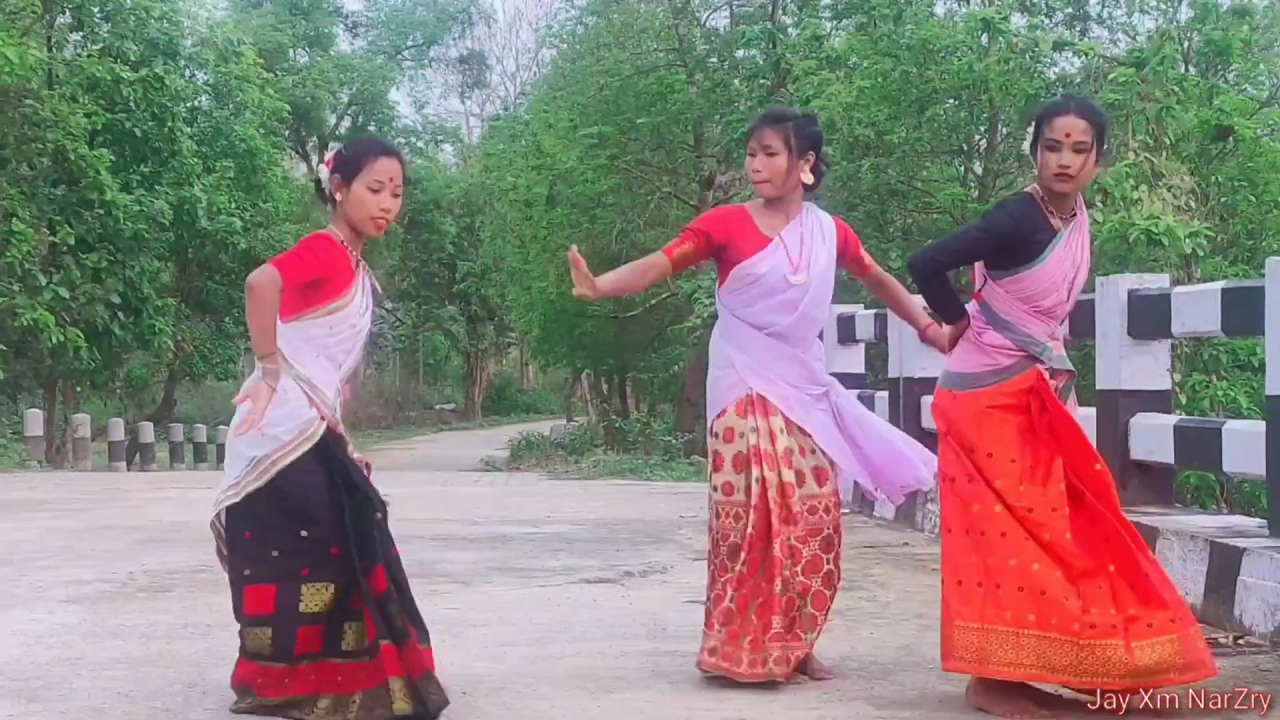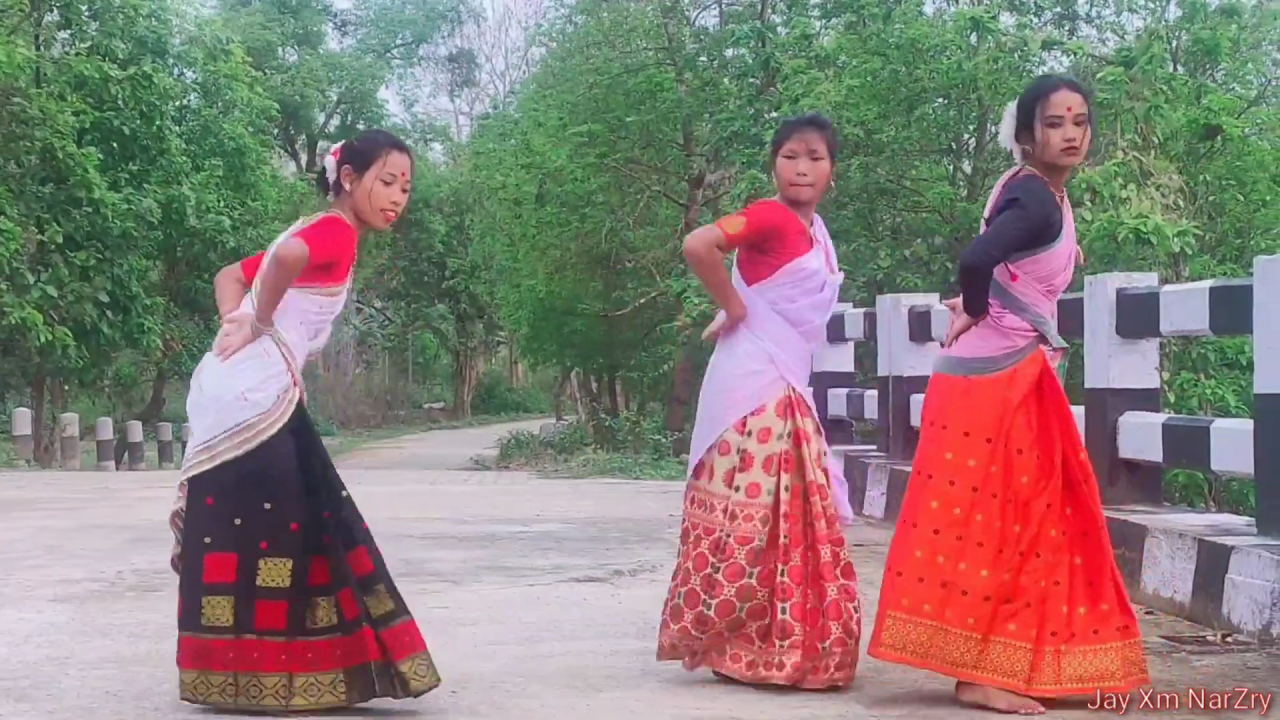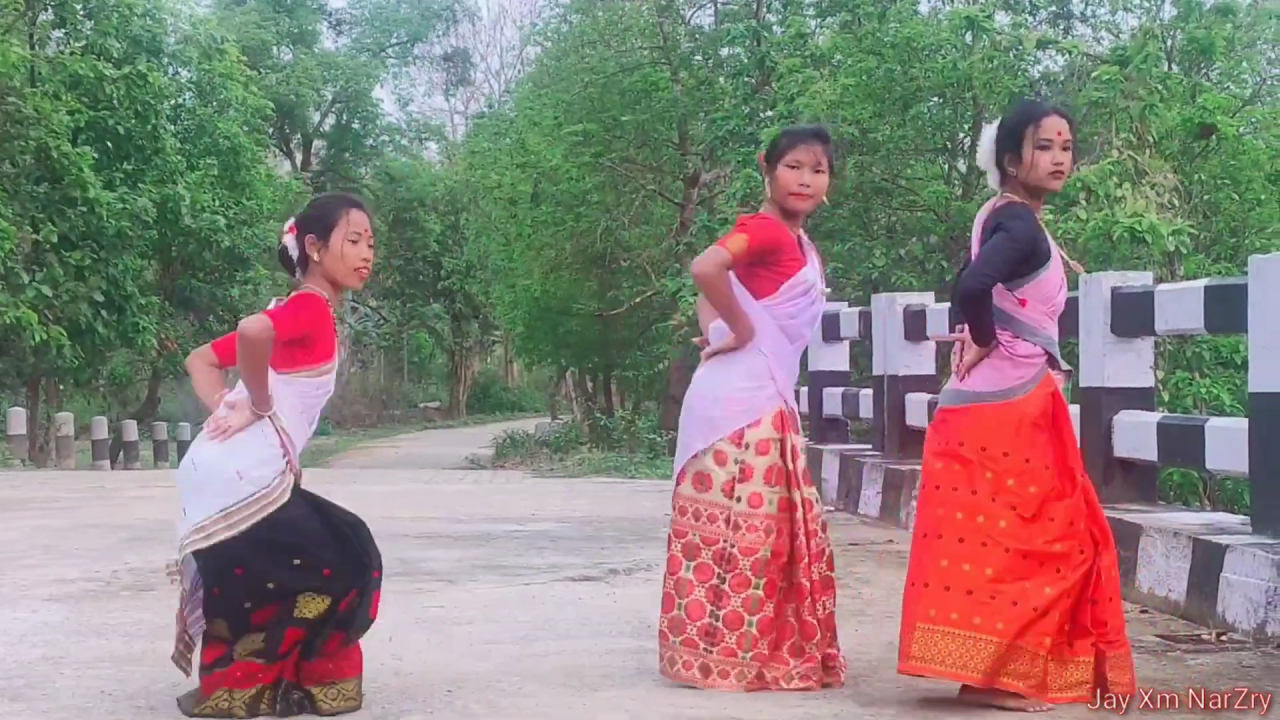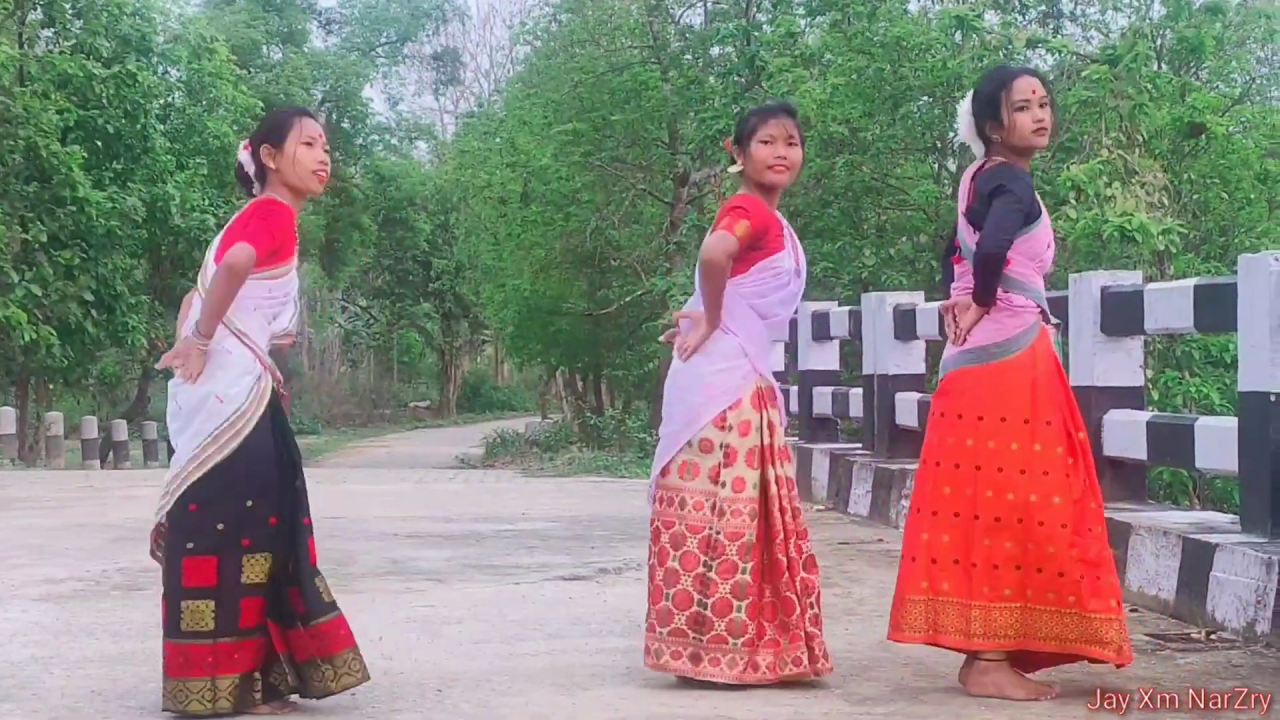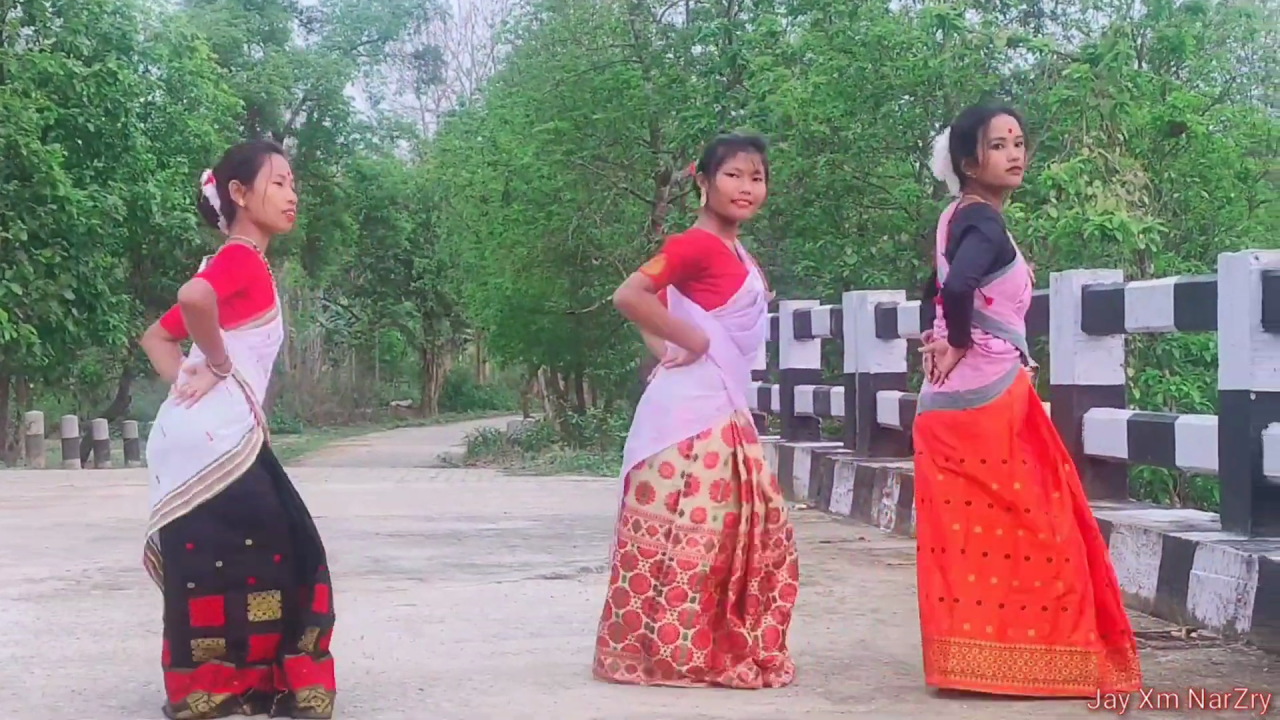
dt=0.4s
person 1, frame 1
left shoulder: (1078, 215)
right shoulder: (1019, 216)
right elbow: (925, 266)
right wrist: (959, 326)
left hip: (1036, 389)
right hip: (990, 392)
left knee: (1060, 521)
right knee: (1012, 529)
left ankle: (1023, 666)
person 1, frame 2
left shoulder: (1031, 191)
right shoulder: (1038, 199)
left elbow: (988, 262)
right elbow: (978, 259)
left wrist: (974, 311)
right wrist: (975, 314)
left hip: (1017, 375)
right hip: (996, 377)
left knee: (1034, 516)
right knee: (990, 520)
left ankle: (1007, 664)
right ankle: (979, 673)
person 1, frame 3
left shoulder: (1003, 217)
right shoulder: (1018, 223)
left elbow: (964, 286)
right elbow: (976, 286)
left wrist: (976, 338)
right wrist: (984, 343)
left hip: (1008, 399)
right hip: (1010, 400)
left knee: (1046, 533)
right knee: (1015, 538)
left ankle: (1009, 664)
right ankle: (984, 671)
person 1, frame 4
left shoulder: (984, 180)
right shoulder: (1010, 180)
left elbow: (966, 251)
right elbow: (990, 250)
left wrist: (966, 303)
right wrist: (984, 304)
left hip: (991, 361)
right hip: (1008, 358)
left knee: (1004, 498)
right knee: (1011, 498)
left ankle: (993, 651)
right ankle: (988, 660)
person 1, frame 5
left shoulder: (963, 218)
right shoulder: (983, 221)
left elbow: (942, 288)
right elbow: (958, 288)
right wrist: (958, 345)
left hip: (965, 399)
right hip: (987, 396)
left knee: (988, 531)
right knee: (1010, 529)
left ankle: (982, 663)
right ankle: (985, 668)
person 2, frame 1
left shoulder: (352, 264)
right shoulder: (325, 249)
right elbow: (263, 285)
right wrist: (269, 374)
left hip: (310, 435)
right hip: (286, 435)
left knee: (352, 537)
right knee: (334, 544)
person 2, frame 2
left shoulder: (314, 231)
right shoulder: (339, 231)
left elbow: (231, 276)
right elbow: (293, 260)
left wrist: (233, 328)
right wrist: (256, 325)
left hip: (241, 389)
right hip: (254, 394)
left knee: (293, 521)
right knee: (267, 527)
right ankle: (257, 677)
person 2, frame 3
left shoulder: (289, 316)
right shoulder: (311, 309)
left elbow: (200, 359)
right elbow: (252, 331)
left wrist: (225, 413)
right wrist: (258, 407)
left hip: (223, 474)
right hip: (247, 482)
right knee: (329, 572)
person 2, frame 4
left shoulder: (257, 220)
right shoulder: (272, 213)
left elbow: (199, 296)
right elbow: (237, 262)
left wrist: (192, 345)
right wrist: (202, 341)
left hip: (232, 394)
right hip: (230, 393)
left knee: (256, 528)
right knee: (237, 530)
person 2, frame 5
left shoulder: (230, 266)
right shoulder: (242, 258)
left elbow: (156, 335)
right elbow: (194, 299)
left wrist: (188, 378)
right wrist: (218, 369)
left hip: (210, 435)
right hip: (217, 438)
right knee: (241, 563)
person 3, frame 1
left shoulder: (831, 231)
right shoulder: (723, 224)
left elbow: (881, 282)
right elbow: (655, 266)
left wrist: (932, 331)
right wrist: (597, 284)
left hip: (802, 385)
right hip: (743, 386)
left knee: (813, 511)
right knee: (755, 514)
left ankle: (792, 642)
right ankle: (745, 647)
person 3, frame 2
left shoulder: (811, 229)
right shoulder: (772, 215)
right elbow: (698, 245)
right wrist: (732, 306)
left hip: (784, 389)
right hip: (752, 386)
left knee: (805, 517)
right knee: (743, 516)
left ankle: (792, 649)
right ankle: (718, 645)
person 3, frame 3
left shoulder: (797, 240)
right shoulder: (765, 229)
left elbow: (725, 287)
right elbow: (707, 270)
left wrist: (725, 329)
right wrist: (737, 327)
left hip: (768, 401)
right hip: (741, 401)
left knee: (791, 524)
right knee: (740, 525)
left ankle: (786, 651)
right ankle: (726, 656)
person 3, frame 4
left shoulder: (762, 215)
right shoulder: (751, 210)
left elbow: (719, 274)
right elbow: (717, 255)
left wrist: (700, 320)
right wrist: (711, 320)
left hip: (745, 381)
right hip: (723, 380)
left knee: (762, 513)
right knee: (723, 514)
left ankle: (761, 645)
right ankle: (713, 647)
person 3, frame 5
left shoulder: (736, 252)
right shoulder: (696, 244)
right elbow: (628, 297)
left wrist: (676, 347)
right wrist: (689, 341)
left hip: (725, 413)
right hip: (692, 413)
left knee: (761, 526)
right knee: (687, 534)
left ankle: (736, 651)
right ankle: (672, 656)
